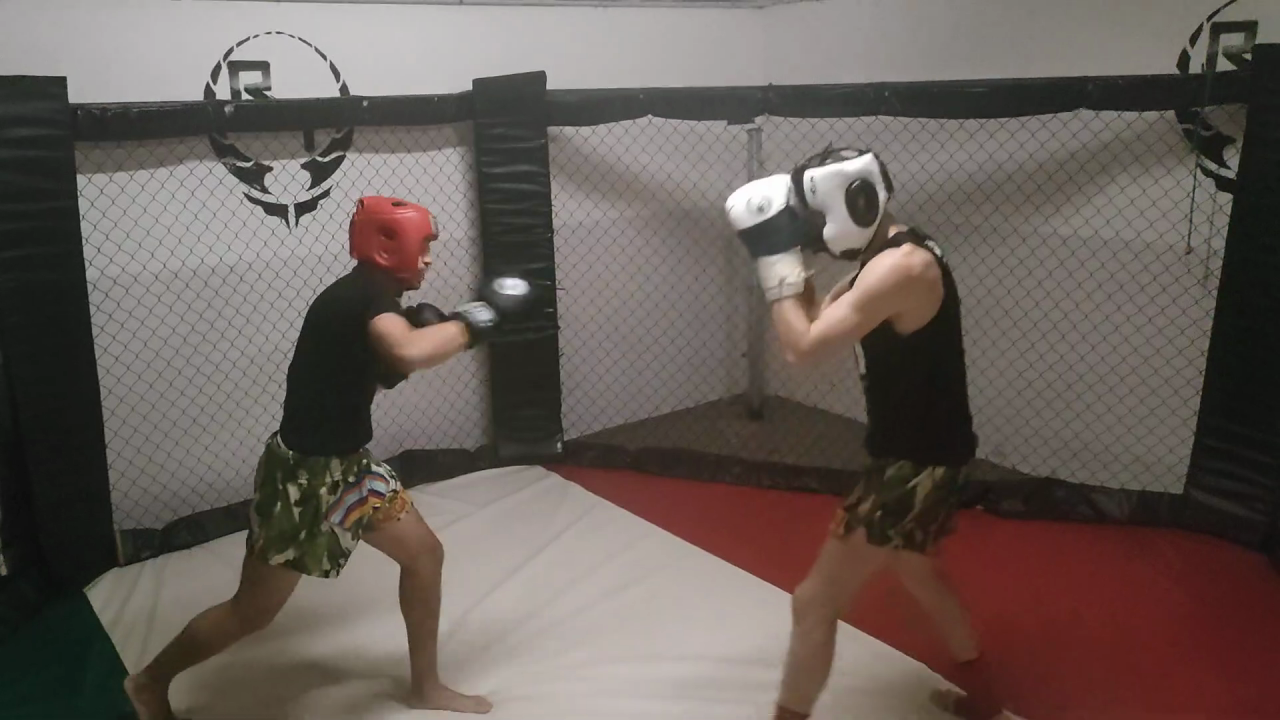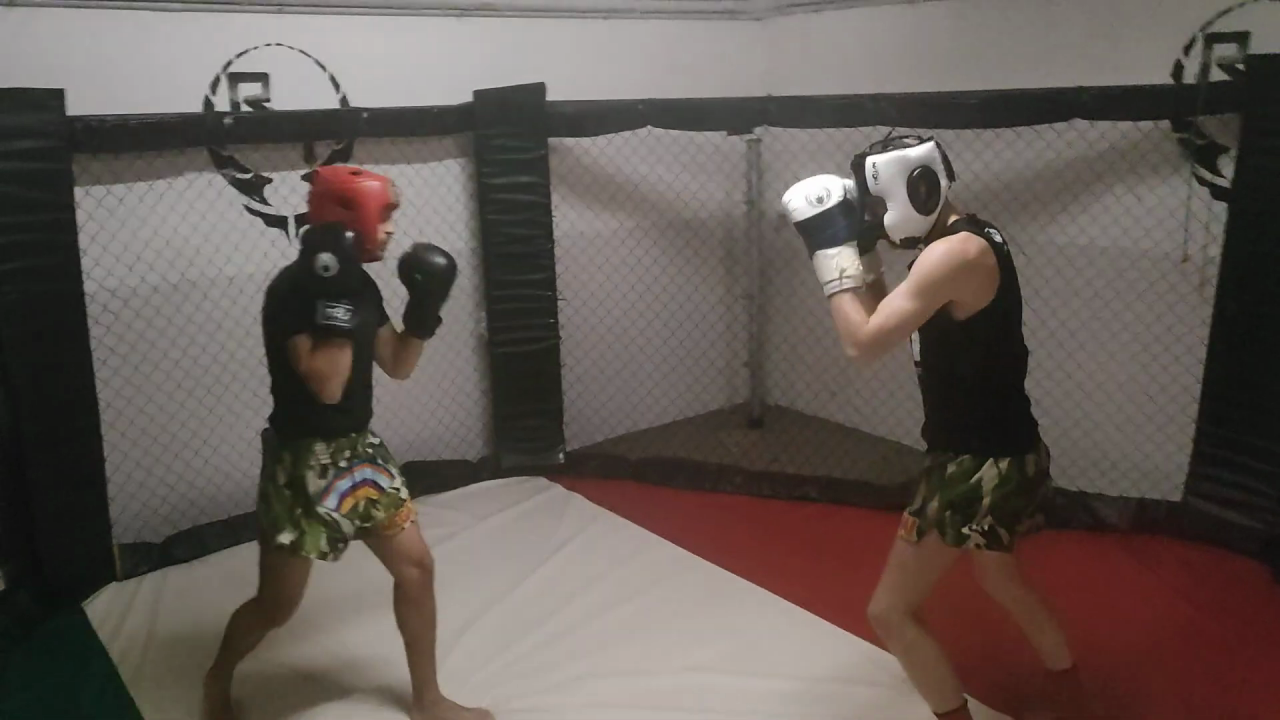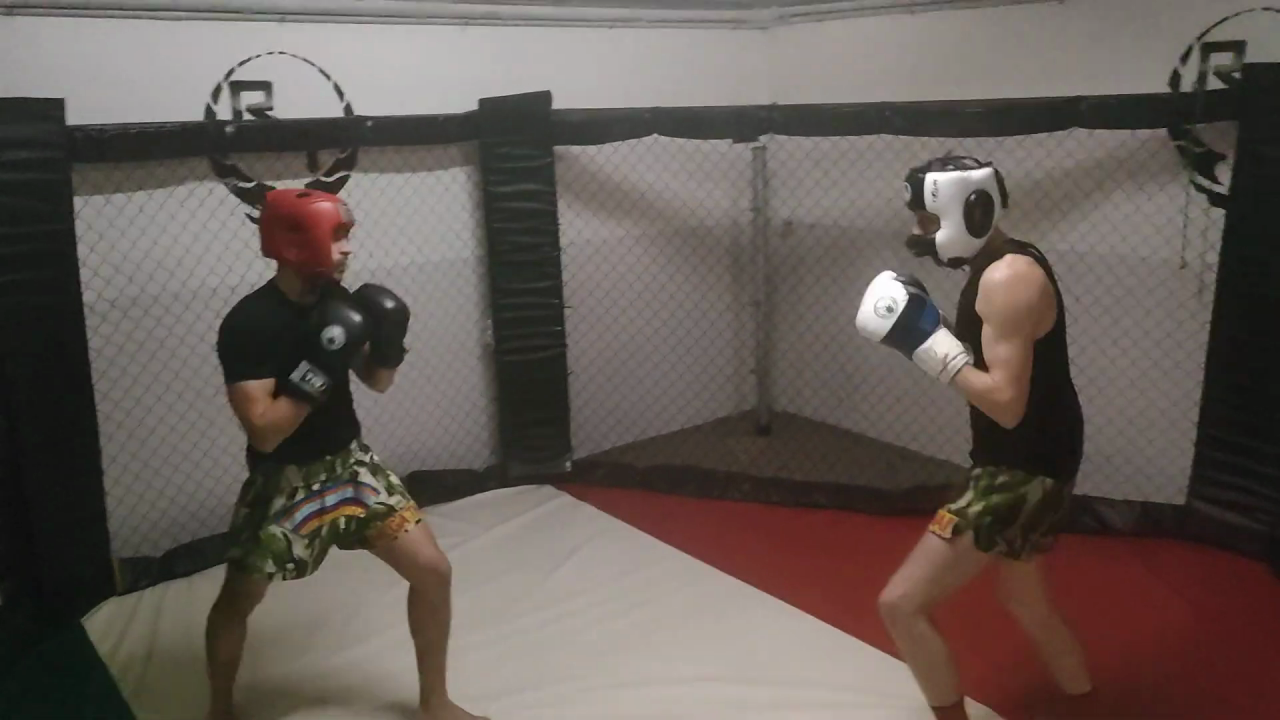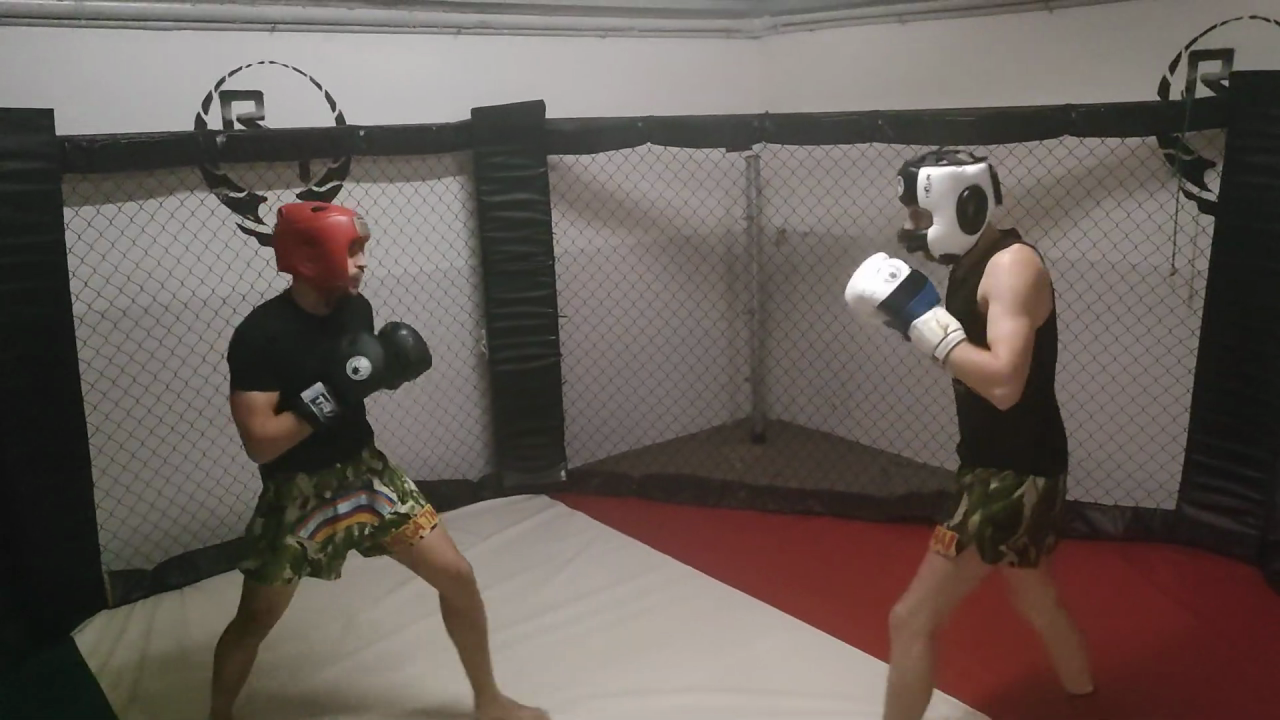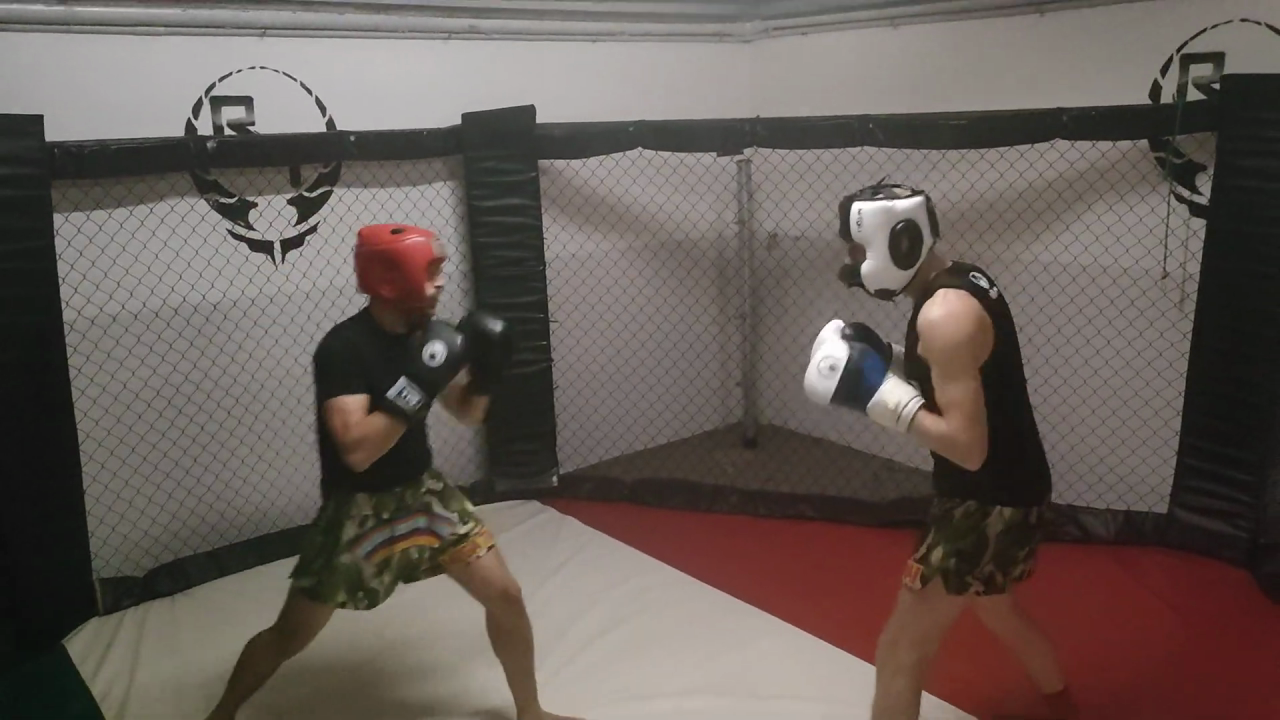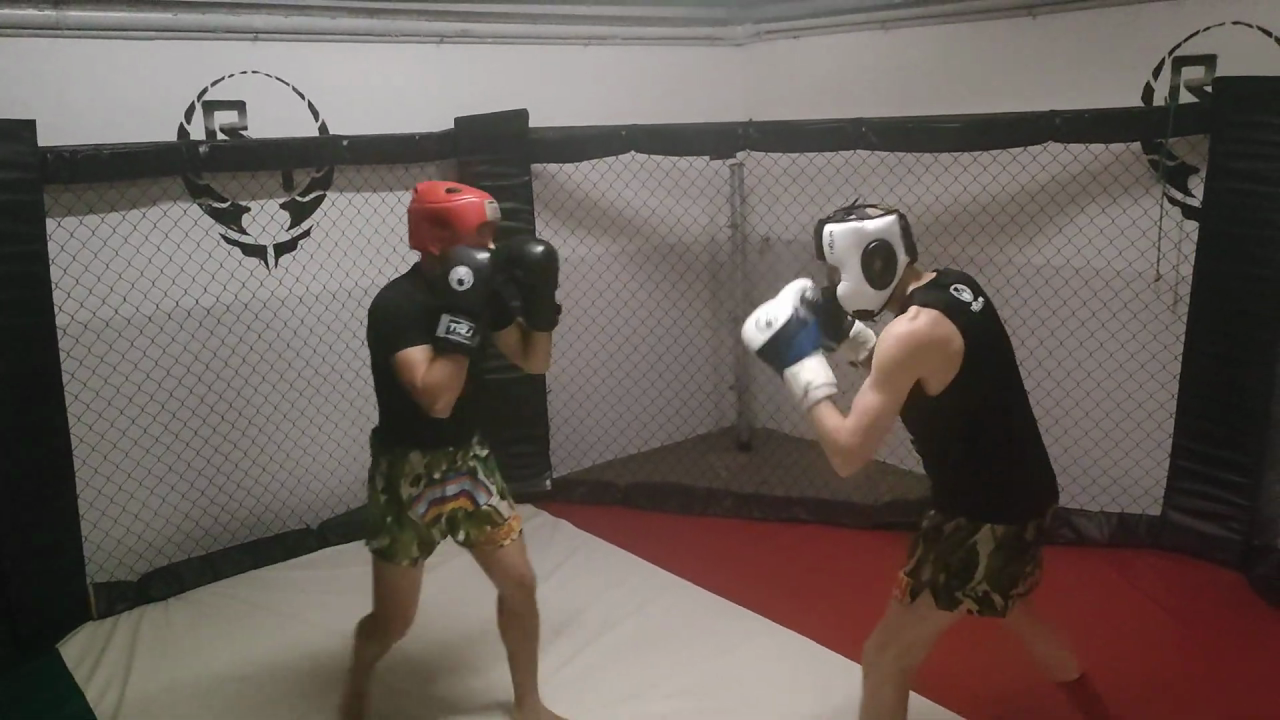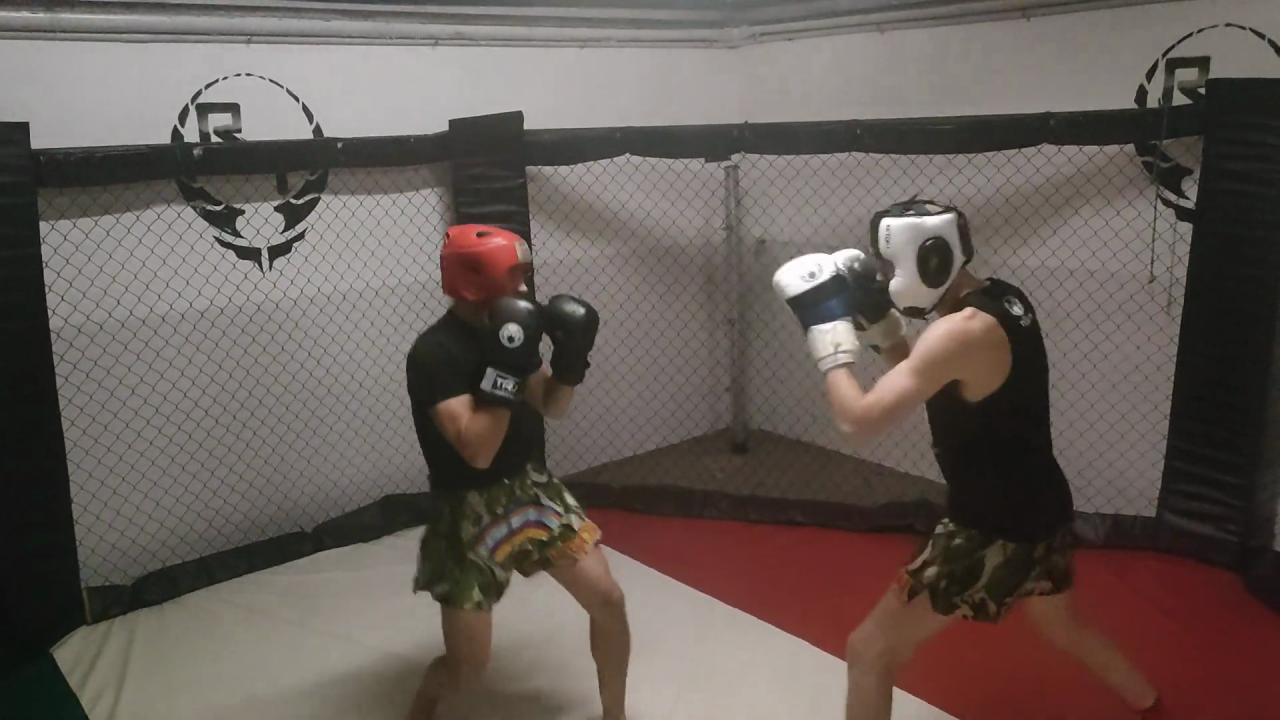
dt=0.2s
person 1, frame 1
left shoulder: (900, 268)
right shoulder: (893, 253)
left elbow: (804, 349)
right elbow: (823, 327)
left wrist: (776, 254)
right wrist: (792, 259)
left hip: (915, 460)
right hip: (928, 453)
left knee: (814, 603)
right knee: (917, 573)
person 1, frame 2
left shoulder: (955, 253)
right shoulder: (965, 240)
left elbow: (862, 343)
right elbow: (890, 320)
left wrist: (831, 247)
right wrist: (859, 250)
left hip: (979, 460)
right hip: (1001, 450)
left knee: (889, 611)
right knee: (1004, 583)
person 1, frame 3
left shoulder: (1009, 277)
right shoulder: (1002, 267)
left elbow: (1007, 405)
right elbow: (982, 367)
left wrist: (927, 339)
right wrist: (923, 326)
left hip: (1023, 473)
right hip: (1028, 467)
left knee: (902, 605)
right knee: (1027, 603)
person 1, frame 4
left shoulder: (1012, 265)
right shoulder: (972, 264)
left elbow: (1003, 383)
right elbow: (973, 358)
left wrist: (921, 317)
right wrist: (915, 314)
left hip: (1014, 473)
right hip: (1006, 466)
left knee: (912, 620)
right knee: (1037, 604)
person 1, frame 5
left shoulder: (944, 313)
right shoulder: (957, 287)
left elbow: (969, 447)
left wrist: (876, 392)
right wrist: (882, 361)
left hip: (986, 499)
right hip: (1009, 489)
left knee: (900, 651)
right knee: (998, 611)
person 1, frame 6
left shoulder: (914, 330)
right shoulder: (955, 286)
left elbow: (847, 456)
left wrist: (801, 361)
right wrist: (847, 338)
left hip: (981, 515)
right hip: (1023, 493)
left knee: (886, 658)
right knee: (1010, 608)
person 1, frame 7
left shoulder: (964, 330)
right shoulder: (1004, 299)
left elbow: (859, 421)
right elbow: (925, 376)
left wrist: (825, 323)
right wrist: (874, 317)
left hip: (990, 531)
right hip: (1041, 511)
left knee: (870, 650)
right knee: (1067, 628)
person 2, frame 1
left shoulder: (356, 301)
right shoulder: (357, 299)
right elbow: (411, 353)
left wrist: (385, 369)
right wrist: (486, 311)
left hip: (349, 461)
right hip: (309, 473)
left knee: (425, 553)
right knee: (253, 612)
person 2, frame 2
left shoulder: (357, 281)
right shoulder: (293, 289)
left elbow: (398, 365)
right elbow: (326, 387)
left wrist: (424, 306)
right wrist: (336, 302)
left hip: (358, 447)
right hip: (304, 458)
left knee: (416, 566)
right knee: (277, 605)
person 2, frame 3
left shoulder: (336, 300)
right shoulder: (246, 325)
left elbow: (377, 381)
right elbow: (264, 435)
left wrist: (387, 343)
right wrist: (318, 365)
left hip: (352, 464)
right hip: (286, 481)
left knee: (432, 570)
right knee: (235, 604)
person 2, frame 4
left shoulder: (355, 309)
right shoulder: (259, 336)
right elbow: (260, 444)
left wrist: (392, 366)
right wrist: (332, 394)
left hip: (364, 471)
right hip: (299, 492)
left knee: (457, 575)
right knee: (254, 622)
person 2, frame 5
left shoulder: (424, 331)
right shoulder: (344, 349)
left elbow: (468, 414)
right elbow: (358, 451)
left wrist: (485, 373)
right wrist: (417, 381)
left hip: (422, 491)
right hip: (359, 509)
left knee: (505, 594)
right knee: (291, 636)
person 2, frame 6
left shoulder: (488, 288)
right shoulder: (396, 305)
left elbow: (535, 360)
right elbow: (435, 399)
left wrist: (541, 297)
right wrist: (461, 316)
left hip: (468, 458)
right hip: (409, 470)
left knee: (519, 582)
right knee: (394, 619)
person 2, frame 7
left shoulder: (509, 328)
right shoulder: (434, 354)
left elbow: (550, 407)
right elbow: (478, 452)
left wrist: (572, 354)
right wrist: (504, 368)
left hip: (529, 487)
right hip: (471, 507)
left knee: (607, 599)
right knee: (468, 662)
